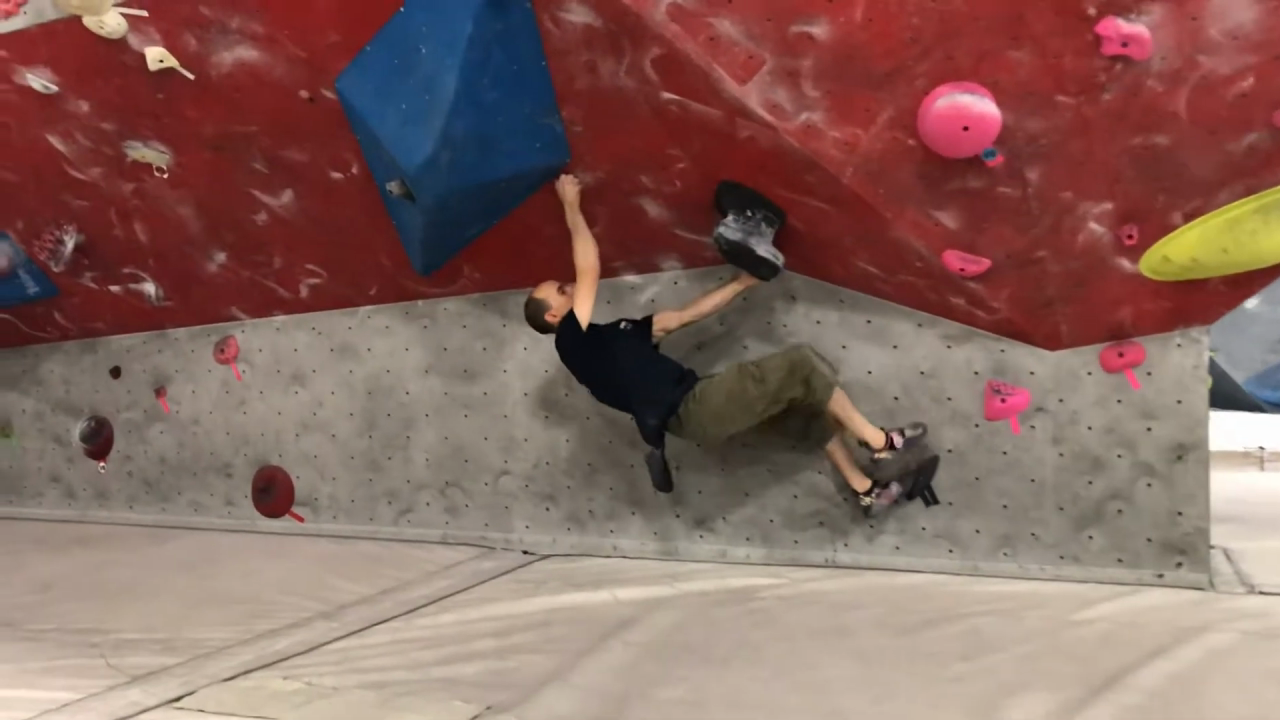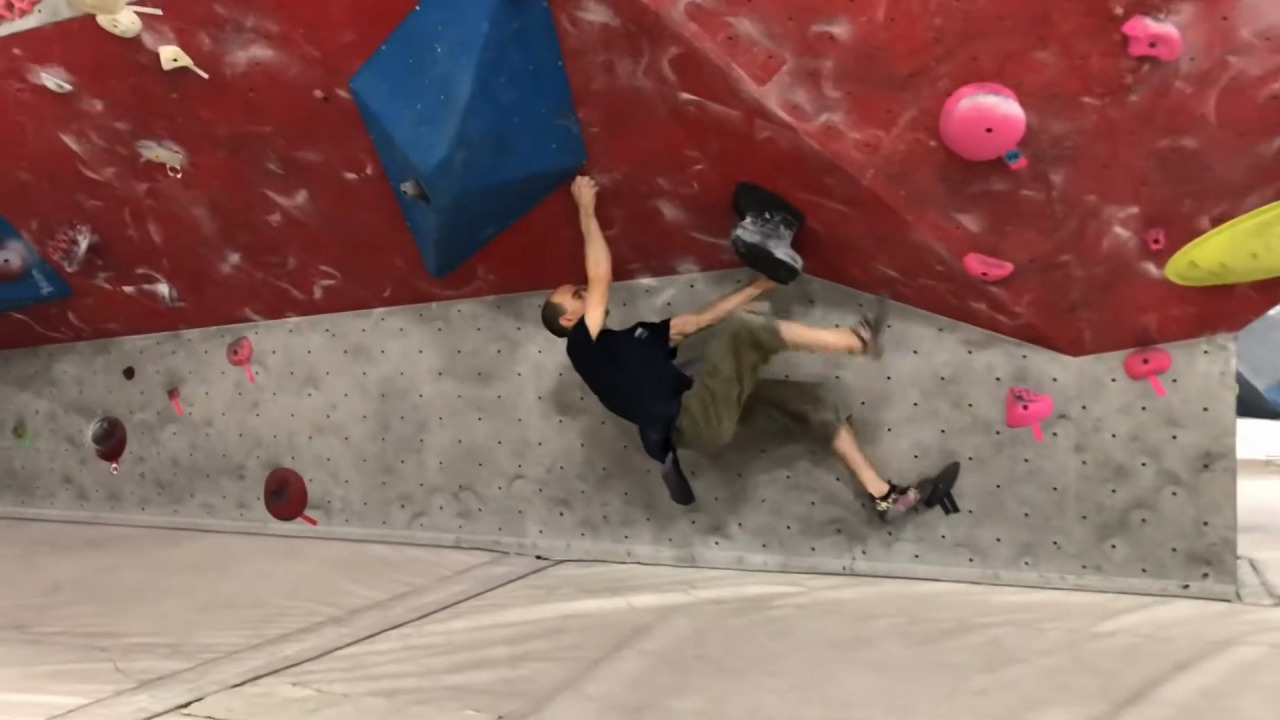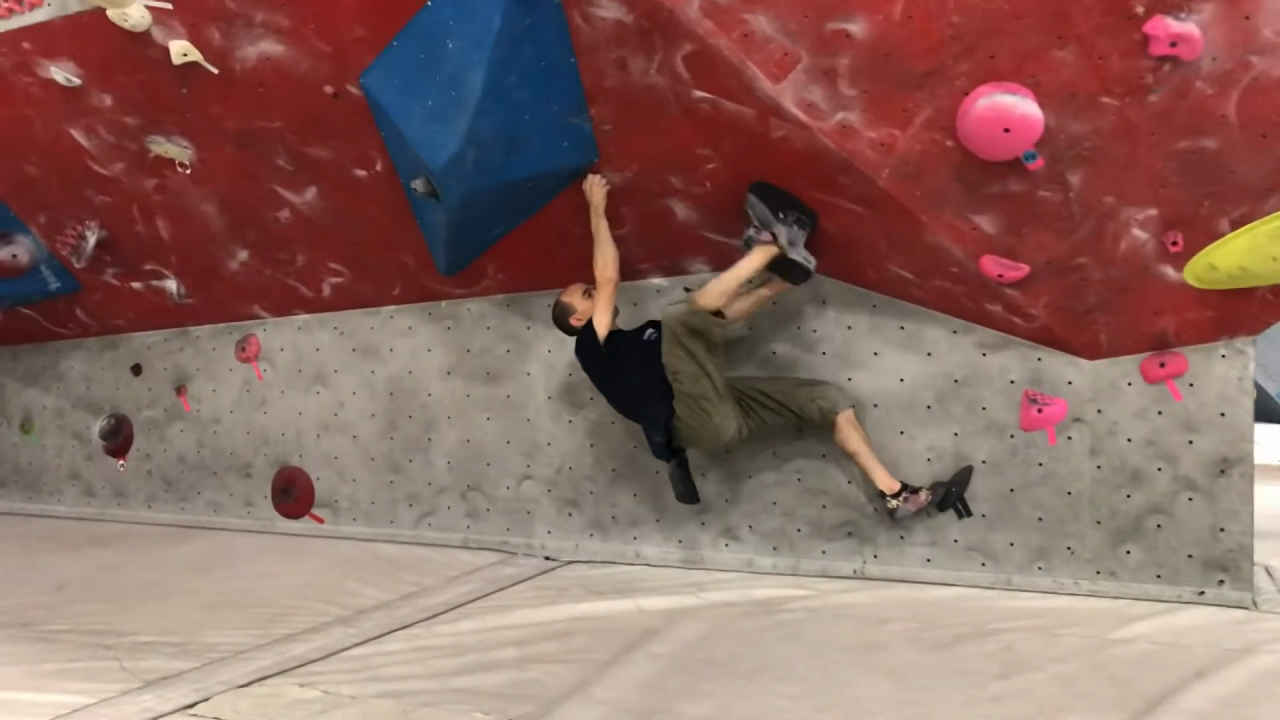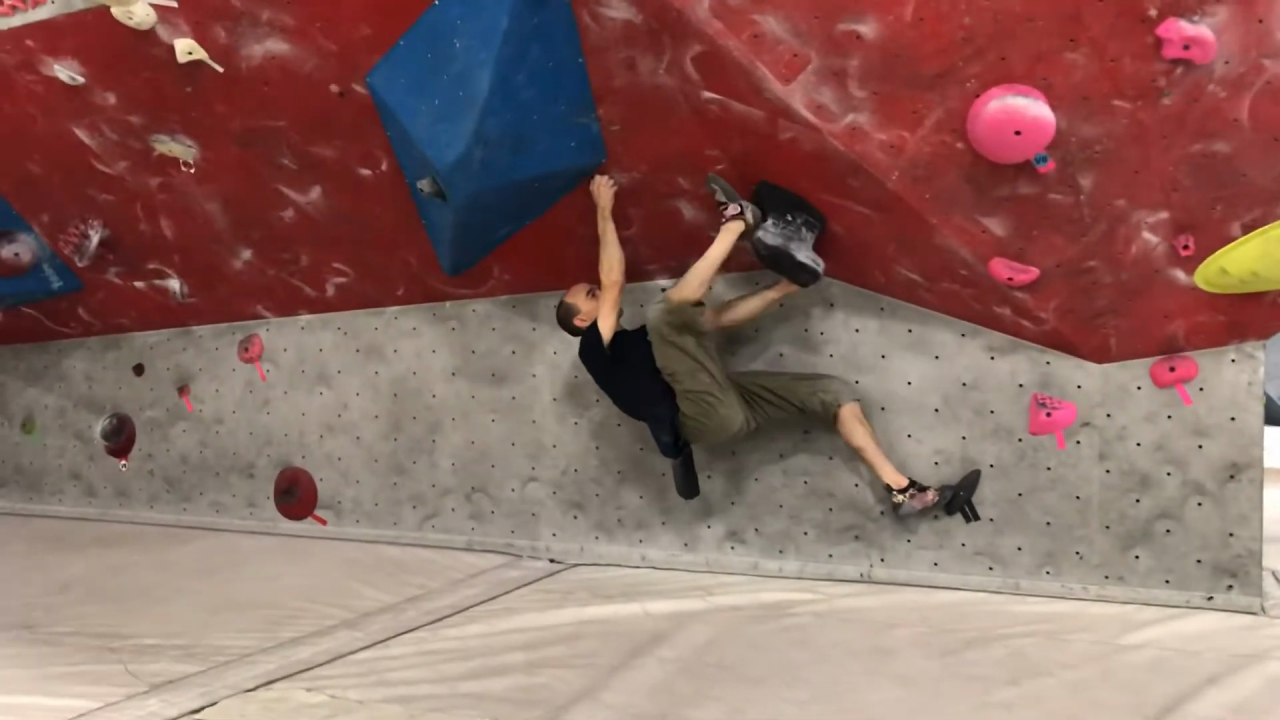
dt=0.2s
person 1, frame 1
left shoulder: (614, 333)
right shoulder: (573, 341)
left elbow: (681, 317)
right elbow: (590, 269)
left wrist: (742, 283)
right wrist: (571, 205)
left hip: (697, 403)
right hip: (696, 412)
left knee: (805, 395)
right knee: (800, 363)
left ankle: (867, 491)
right ankle: (876, 440)
person 1, frame 2
left shoulder: (637, 335)
right shoulder: (584, 347)
left elbow: (701, 320)
right elbow: (600, 277)
left wrist: (761, 286)
right wrist: (586, 208)
left hip: (706, 415)
right hip: (697, 422)
left knee: (814, 403)
right knee: (743, 328)
left ankle: (884, 495)
right ankle: (853, 338)
person 1, frame 3
left shoulder: (646, 335)
right shoulder: (593, 348)
left elbow: (717, 312)
right elbow: (608, 278)
left wrist: (771, 287)
right wrist: (597, 209)
left hip: (723, 412)
right hip: (700, 420)
left knee: (827, 398)
right knee: (684, 318)
left ankle: (894, 493)
right ankle: (767, 247)
person 1, frame 4
left shoulder: (649, 339)
right shoulder: (596, 350)
left elbow: (719, 317)
right elbow: (614, 280)
left wrist: (782, 288)
right wrist: (604, 212)
left hip: (731, 402)
right hip: (708, 414)
left knee: (833, 391)
right knee: (669, 313)
left ankle: (900, 489)
right ankle: (733, 226)
